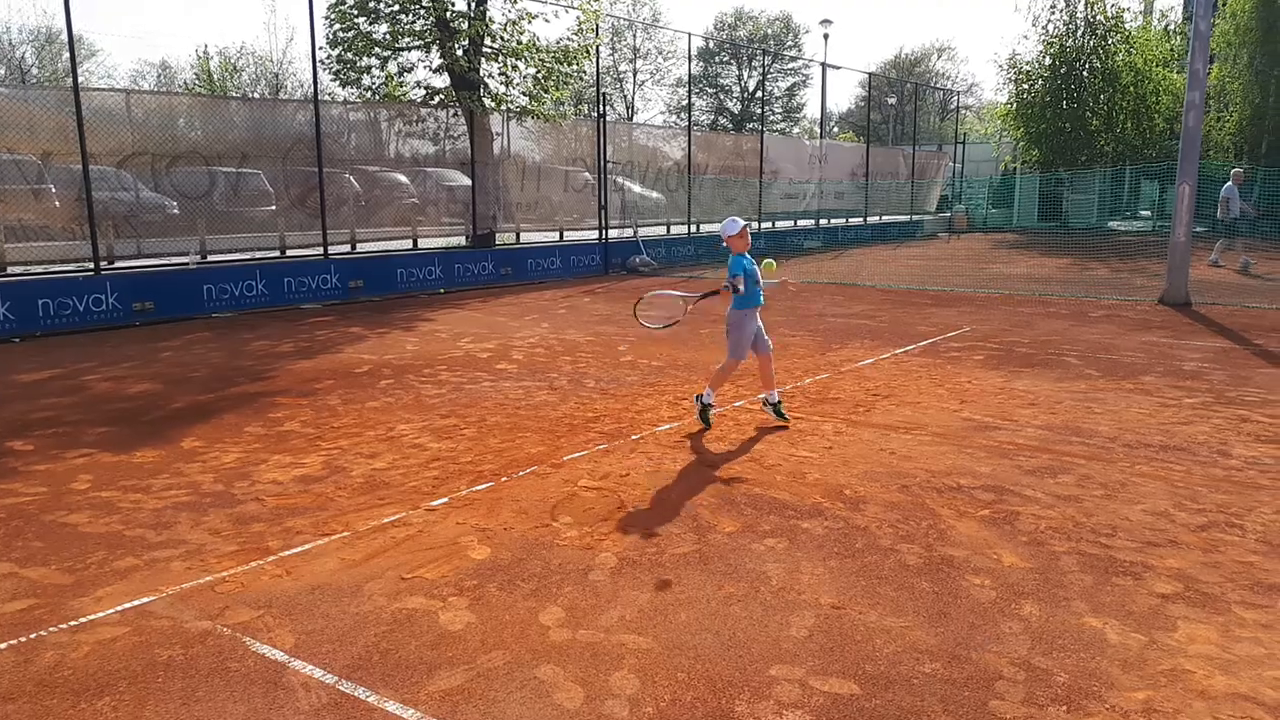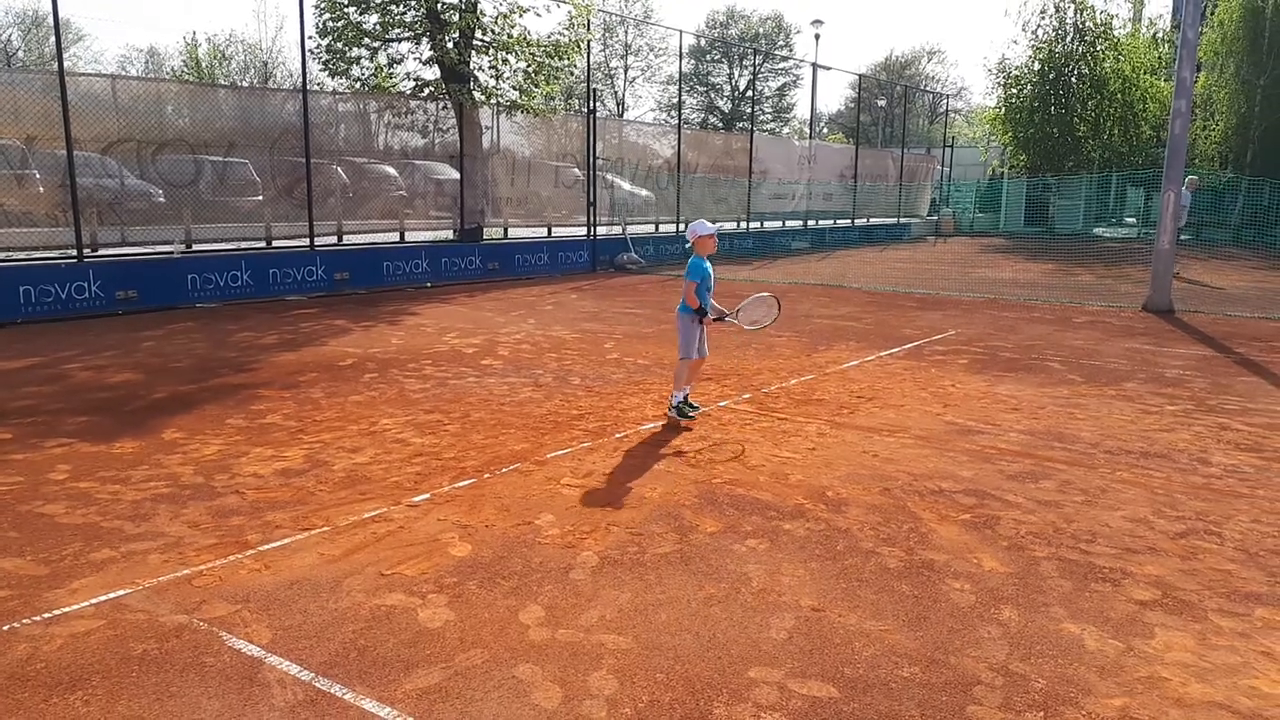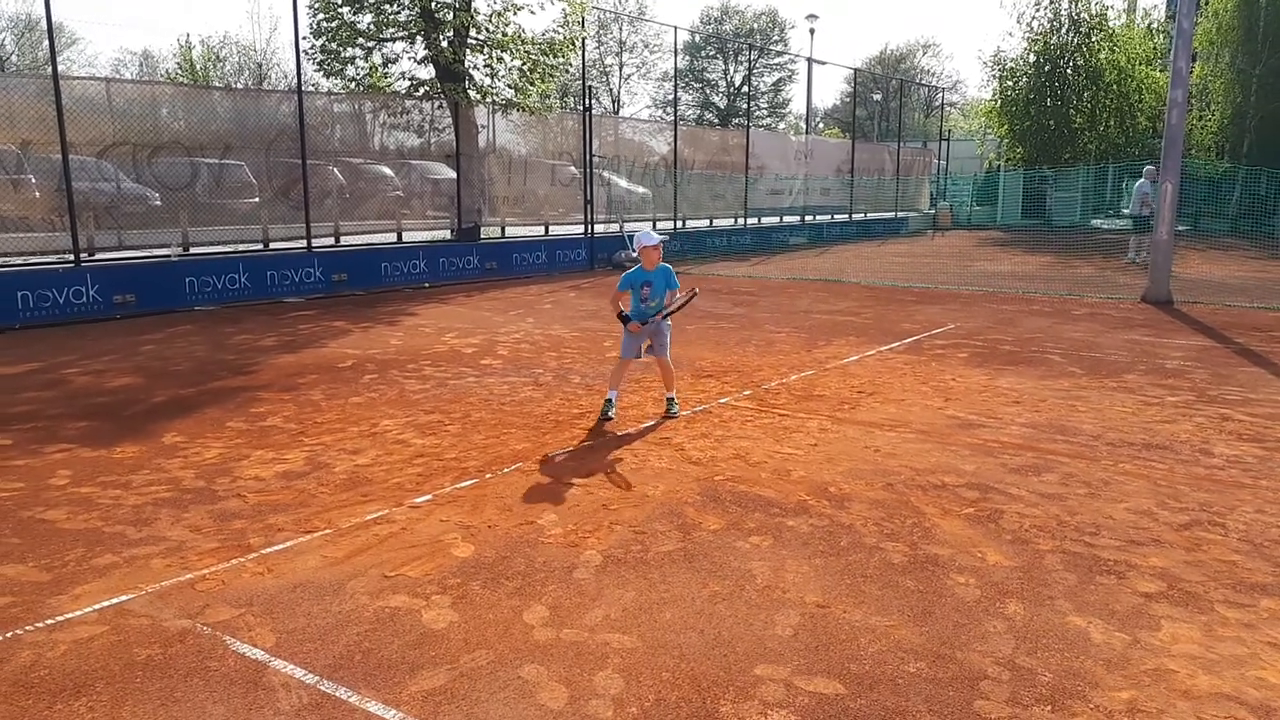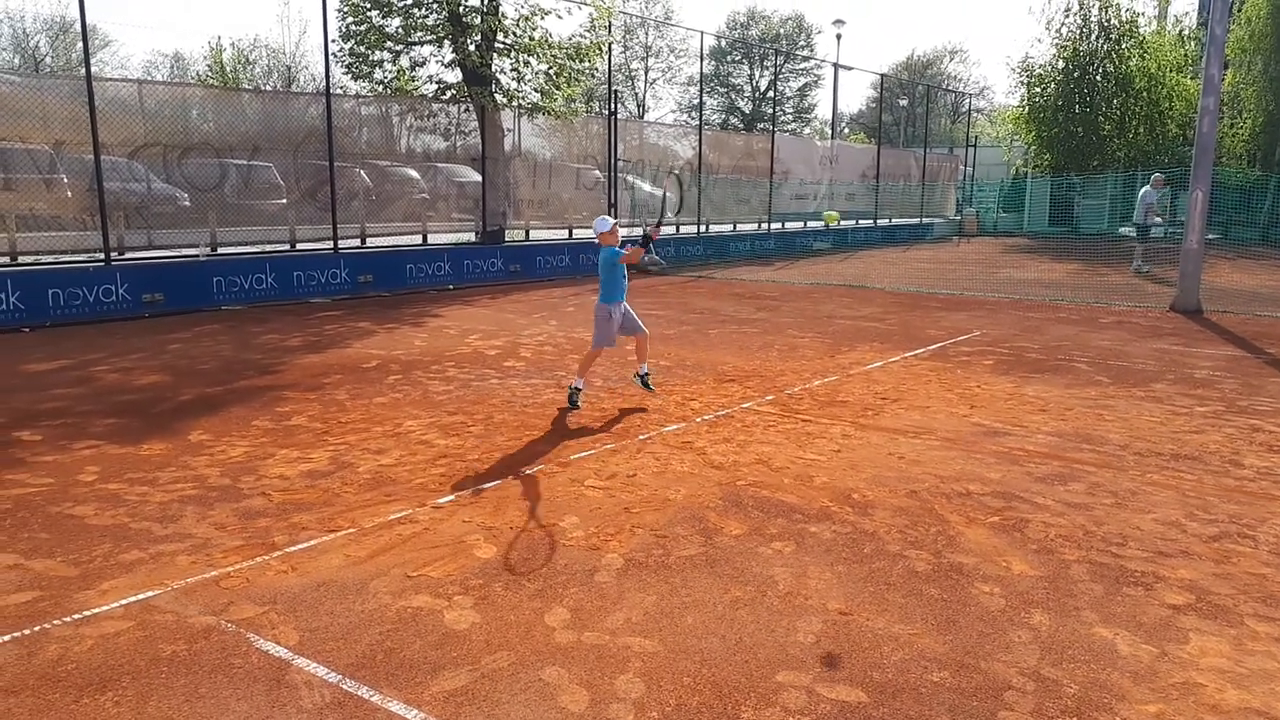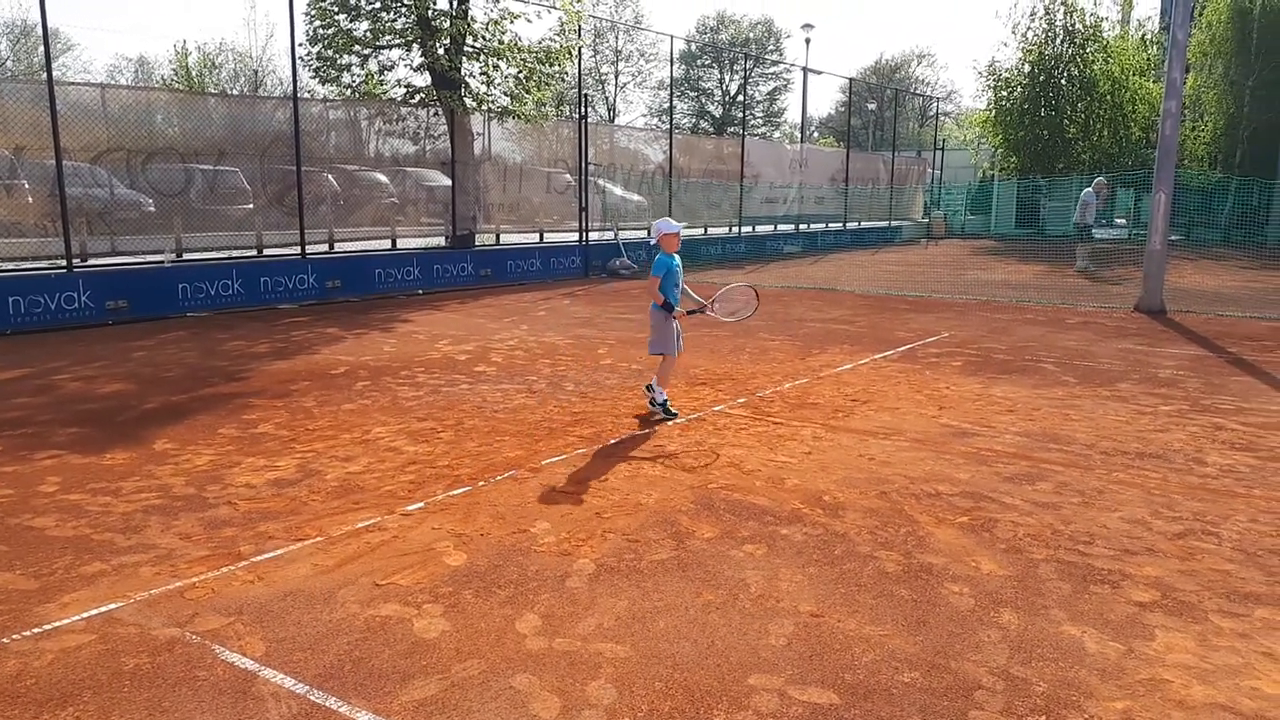
dt=1s
person 1, frame 1
left shoulder: (747, 257)
right shoulder: (737, 261)
right elbow: (738, 285)
right wrist: (733, 287)
left hip: (752, 314)
right hip: (741, 315)
left knee: (766, 356)
right knee: (733, 361)
left ankle: (772, 400)
right ankle: (705, 400)
person 1, frame 2
left shoulder: (706, 264)
right shoulder: (696, 264)
right elbow: (688, 294)
left wrist: (718, 309)
right wrist: (704, 314)
left hip: (698, 317)
right hip: (689, 316)
left knee: (699, 359)
right knee: (687, 359)
left ankle: (682, 395)
right ankle: (676, 403)
person 1, frame 3
left shoulder: (667, 271)
right shoulder: (630, 276)
left elbow: (676, 296)
right elbow: (614, 300)
right wrist: (626, 321)
left hip: (659, 323)
right hip: (636, 323)
left knee: (662, 360)
right knee: (624, 360)
left ankle: (671, 399)
right ankle: (610, 404)
person 1, frame 4
left shoulder: (613, 251)
right shoulder: (609, 253)
right elbow: (632, 258)
right wrist: (647, 238)
left hip: (620, 305)
right hip: (607, 308)
left knee: (642, 335)
right knee: (597, 348)
left ankle: (642, 374)
right ankle: (575, 388)
person 1, frame 5
left shoulder: (676, 259)
right shoulder: (661, 261)
left elbow: (679, 285)
right elbow: (651, 290)
left wrist: (697, 300)
right wrist: (671, 309)
left hip: (669, 314)
right hip: (662, 313)
left knee: (674, 355)
right knee: (670, 356)
left ankle: (654, 386)
right ankle: (658, 401)
